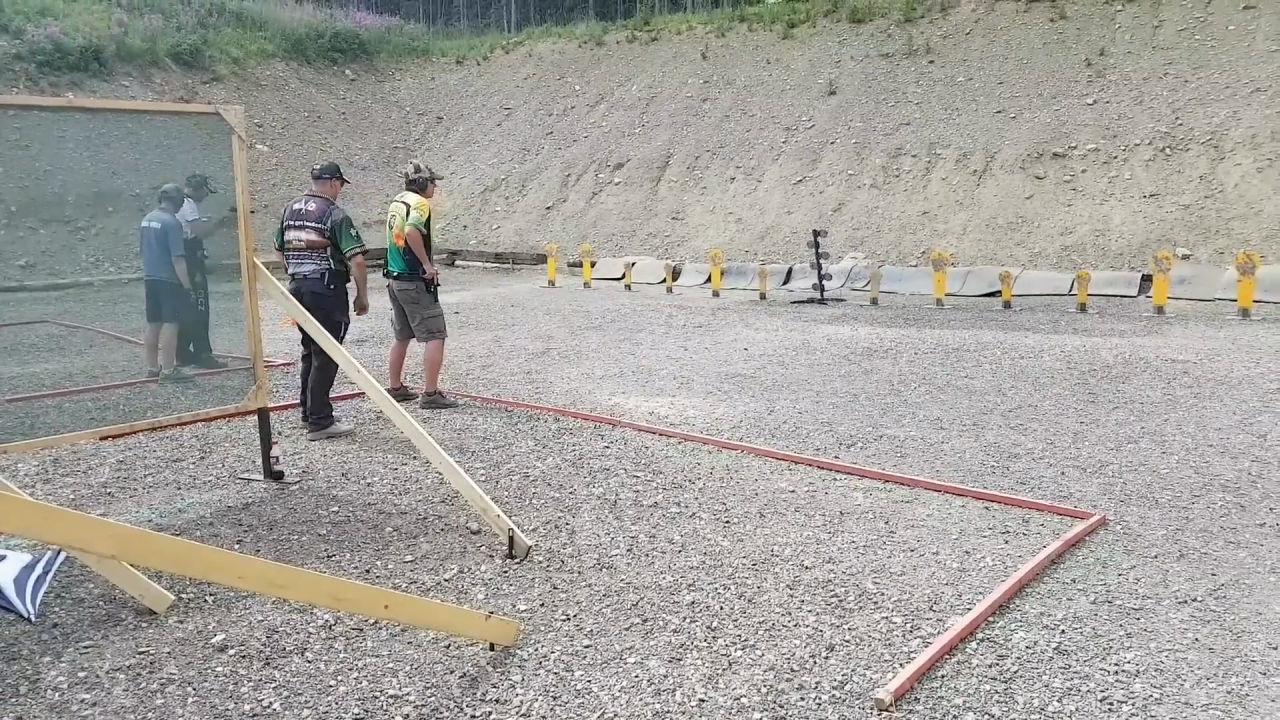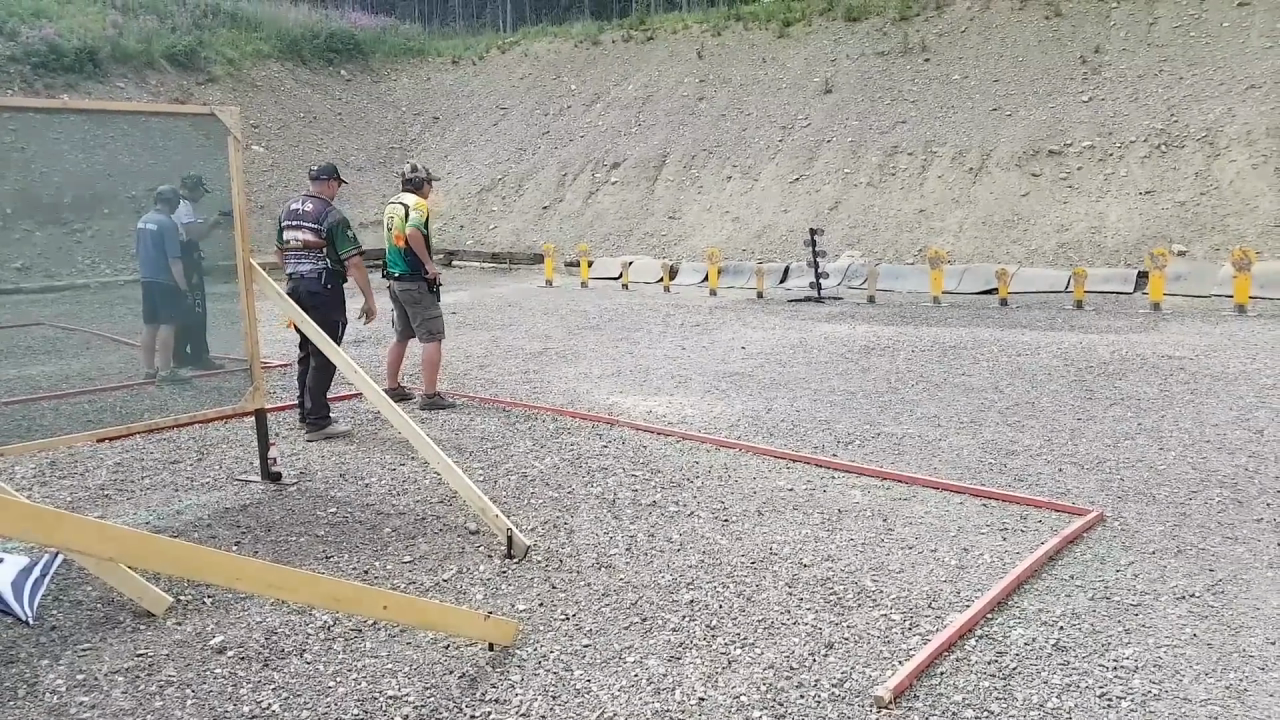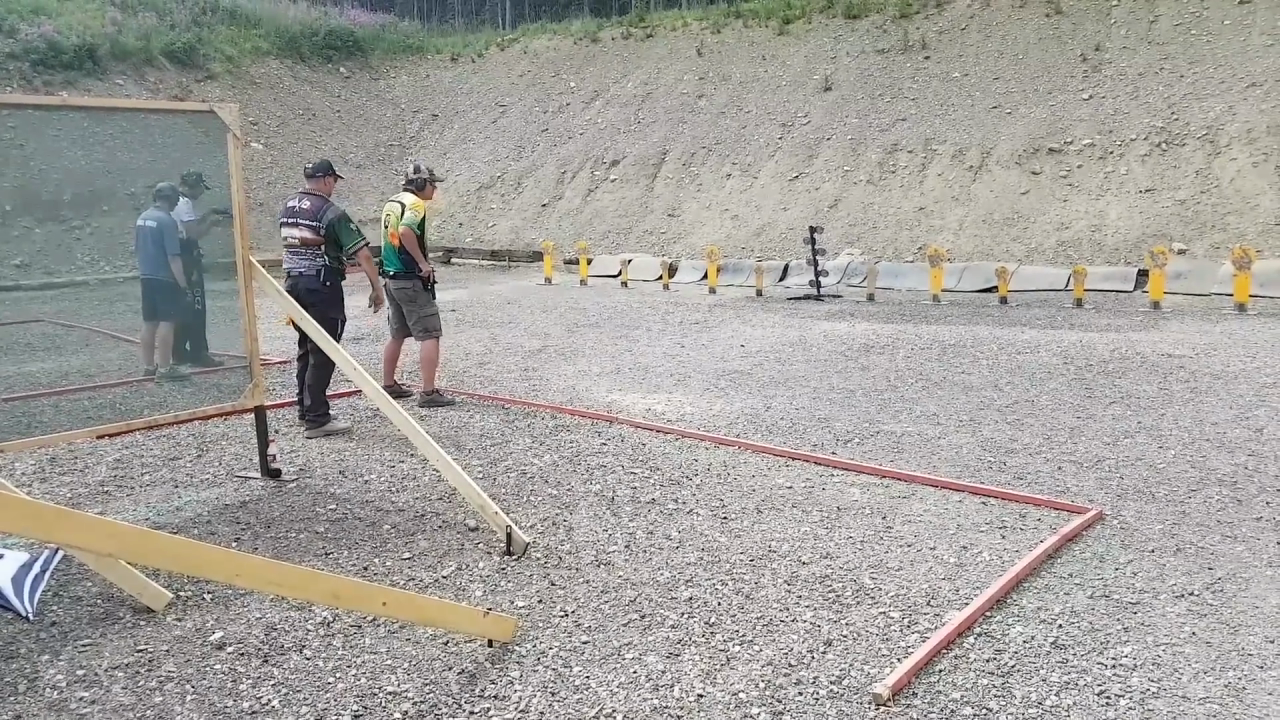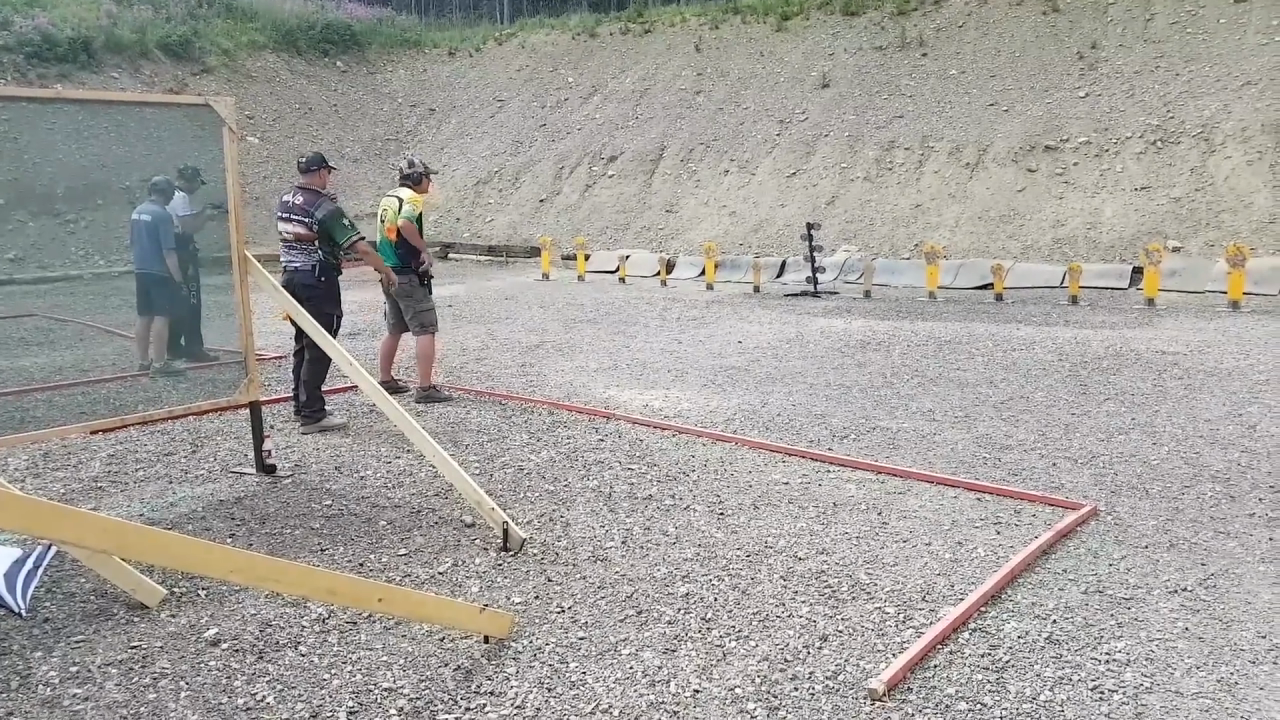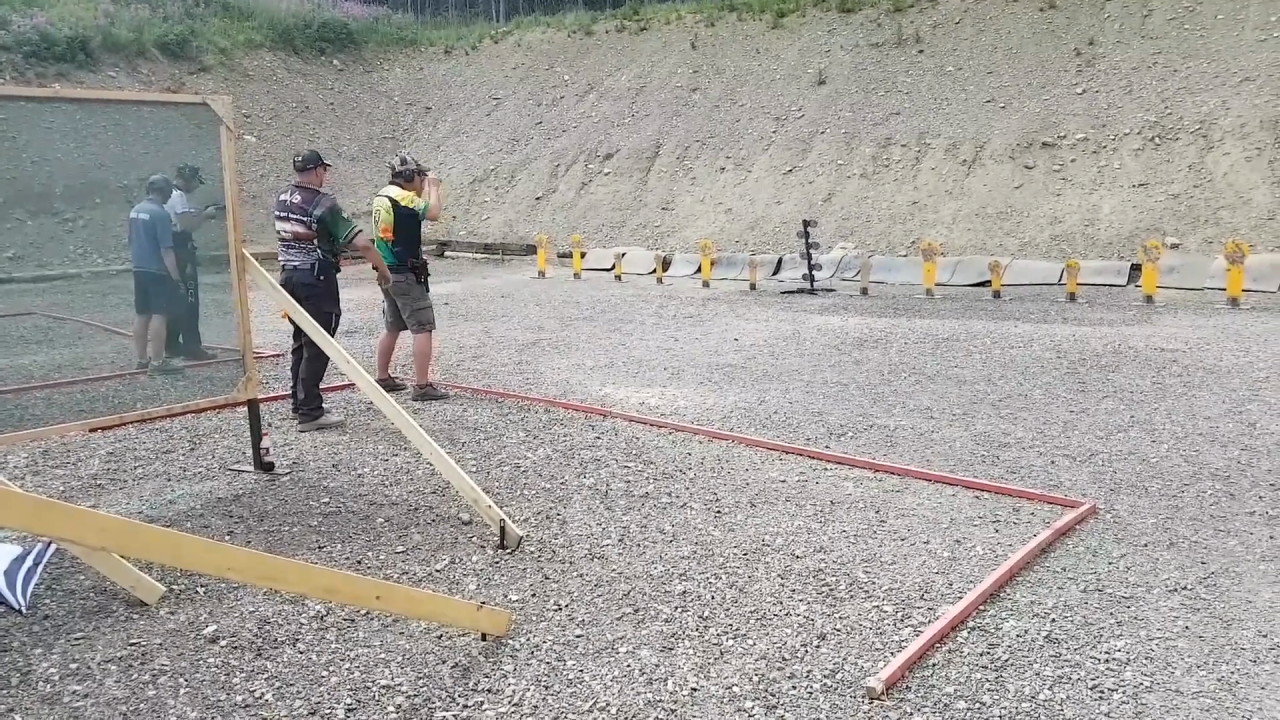
dt=0.3s
person 1, frame 1
left shoulder: (290, 209)
right shoulder: (335, 215)
left elbow: (281, 250)
right elbow: (357, 260)
right wrist: (362, 295)
left hip: (297, 286)
right hip: (326, 289)
left knee: (310, 351)
right knee: (325, 355)
left ankle: (309, 413)
right ankle: (319, 422)
person 1, frame 2
left shoulder: (287, 209)
right shoulder: (332, 215)
left elbow: (280, 249)
right elbow: (354, 262)
right wrist: (369, 299)
left hip: (294, 286)
right hip: (323, 288)
left knee: (307, 352)
right knee: (323, 356)
left ankle: (307, 413)
right ankle: (317, 422)
person 1, frame 3
left shoulder: (287, 207)
right shoulder: (331, 212)
right elbow: (362, 253)
right wrist: (376, 288)
left hip: (293, 283)
right hip: (321, 285)
left knee: (306, 349)
right knee: (322, 353)
left ankle: (306, 410)
right ankle: (316, 419)
person 1, frame 4
left shoulder: (284, 199)
right shoulder: (326, 208)
right elbow: (360, 247)
right wrist: (387, 271)
left hip: (290, 277)
right hip: (318, 280)
left knee: (303, 344)
right knee: (318, 348)
left ankle: (301, 405)
right ankle: (312, 415)
person 1, frame 5
left shoulder: (281, 199)
right shoulder: (323, 205)
right elbow: (360, 242)
right wrist: (382, 269)
left hip: (289, 276)
right hip: (317, 279)
left knee: (301, 342)
right knee: (317, 346)
left ankle: (300, 403)
right ankle: (310, 413)
person 2, frame 1
left shoulder: (397, 202)
right shoulder: (419, 202)
right elbow: (411, 231)
right wrist: (426, 263)
left hip: (395, 279)
right hip: (416, 281)
left knee: (402, 336)
right knee: (434, 336)
left ankle: (395, 388)
right ankle: (431, 394)
person 2, frame 2
left shoulder: (392, 204)
right shoulder: (417, 203)
right elbow: (413, 232)
right wrist: (428, 263)
left hip: (396, 280)
right hip: (416, 281)
left knee: (401, 337)
right knee: (432, 338)
left ankle: (392, 387)
right ankle: (430, 396)
person 2, frame 3
left shoulder: (392, 202)
right shoulder: (414, 203)
right elbow: (406, 231)
right wrist: (422, 262)
left hip: (392, 278)
right hip: (412, 280)
left knee: (397, 334)
right knee: (429, 336)
left ankle: (388, 385)
right ankle: (429, 393)
person 2, frame 4
left shoulder: (389, 197)
right shoulder: (411, 197)
right elbow: (404, 224)
right wrist: (424, 250)
left hip: (389, 273)
right hip: (408, 275)
left knee: (394, 329)
right knee: (426, 330)
left ankle: (385, 380)
right ankle: (425, 389)
person 2, frame 5
left shoulder: (382, 195)
right shoulder: (402, 195)
right elbow: (432, 213)
left wrist: (424, 189)
right wrist: (433, 188)
left hip: (387, 271)
right hip: (406, 273)
left knee: (393, 327)
right knee: (423, 328)
left ankle: (383, 378)
right ankle: (422, 386)
person 3, frame 1
left shoulder: (147, 219)
right shoulder: (171, 222)
left elbow: (142, 251)
right elbow: (177, 258)
right wrist: (187, 285)
left hip: (150, 279)
right hip: (168, 281)
left knee: (152, 324)
right knee: (170, 324)
left ankle: (152, 368)
right ankle: (168, 371)
person 3, frame 2
left shoulder: (142, 221)
right shoulder: (167, 224)
left elbow: (138, 252)
right elbow: (174, 260)
right wrist: (184, 286)
left hip: (147, 281)
right hip: (165, 283)
left knee: (149, 326)
right knee: (167, 326)
left ankle: (150, 370)
right ankle: (165, 373)
person 3, frame 3
left shoulder: (141, 218)
right shoulder: (167, 221)
left elbow: (138, 250)
right elbow: (173, 257)
right wrist: (183, 283)
left hip: (146, 278)
right hip: (164, 280)
left knee: (149, 323)
right knee: (166, 323)
left ankle: (149, 366)
right ankle: (164, 369)
person 3, frame 4
left shoulder: (136, 212)
right shoulder: (162, 215)
left elbow: (133, 243)
right elbow: (168, 251)
right wrist: (178, 278)
left hip: (141, 272)
right hip: (159, 274)
left knee: (143, 317)
right knee: (161, 317)
left ankle: (143, 361)
right ankle: (159, 364)
person 3, frame 5
left shoulder: (135, 211)
right shoulder: (160, 214)
left elbow: (131, 242)
right elbow: (166, 250)
right wrist: (176, 276)
left hip: (139, 270)
right hip: (157, 273)
left knee: (141, 315)
right knee: (158, 316)
left ankle: (142, 359)
right ankle: (157, 362)
person 4, frame 1
left shoulder: (183, 204)
right shoulder: (188, 205)
right elbow: (203, 232)
left wrist: (217, 222)
right wrist: (220, 221)
left hip: (184, 262)
right hip: (192, 263)
left knee: (186, 309)
right knee: (199, 309)
left ankle: (184, 353)
right ankle: (202, 355)
person 4, frame 2
left shoulder: (177, 205)
right shoulder: (184, 206)
right elbow: (195, 234)
left wrist: (209, 223)
right wrist: (211, 224)
left hip: (180, 264)
right hip: (188, 264)
right knee: (196, 311)
left ankle: (180, 355)
right ankle: (199, 357)
person 4, frame 3
left shoulder: (175, 203)
right shoulder: (184, 203)
right elbow: (194, 233)
left wrist: (207, 216)
right wrist: (211, 222)
left hip: (180, 261)
right hip: (188, 262)
right knee: (195, 308)
left ankle: (179, 352)
right ankle: (199, 354)
person 4, frame 4
left shoulder: (171, 196)
right shoulder: (181, 197)
right elbow: (190, 228)
left wrist: (202, 212)
right wrist: (207, 217)
left hip: (174, 256)
right hip: (183, 256)
right knee: (191, 303)
left ankle: (174, 347)
right ankle: (194, 349)
person 4, frame 5
left shoulder: (169, 195)
right shoulder: (179, 196)
right elbow: (189, 225)
left wrist: (201, 214)
right wrist: (205, 215)
left hip: (172, 254)
right hip: (181, 254)
right knee: (189, 301)
left ankle: (172, 345)
right ankle: (192, 347)
